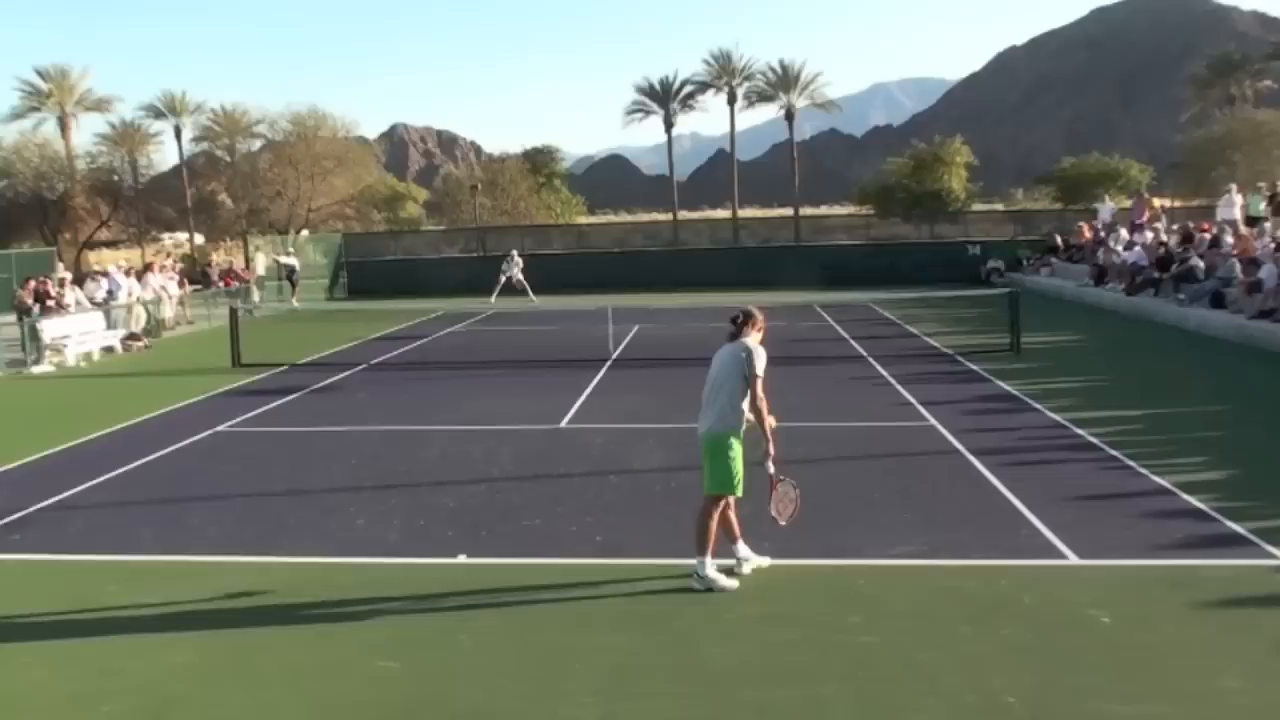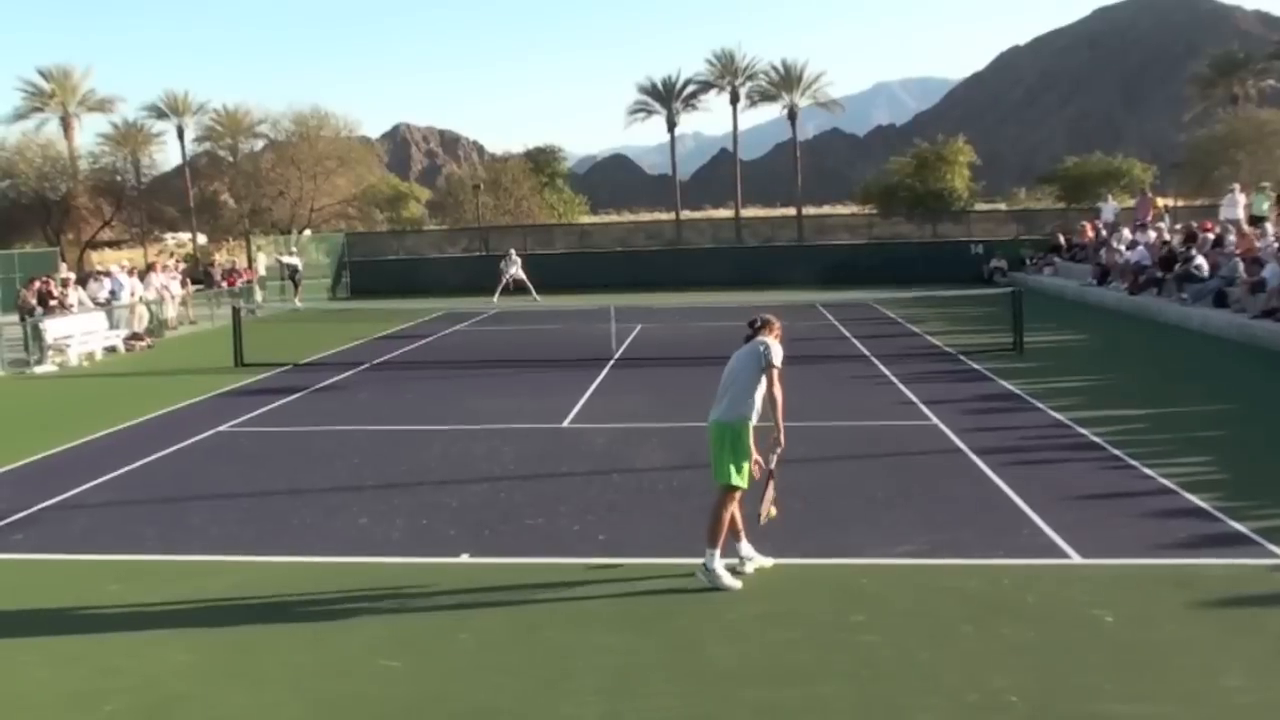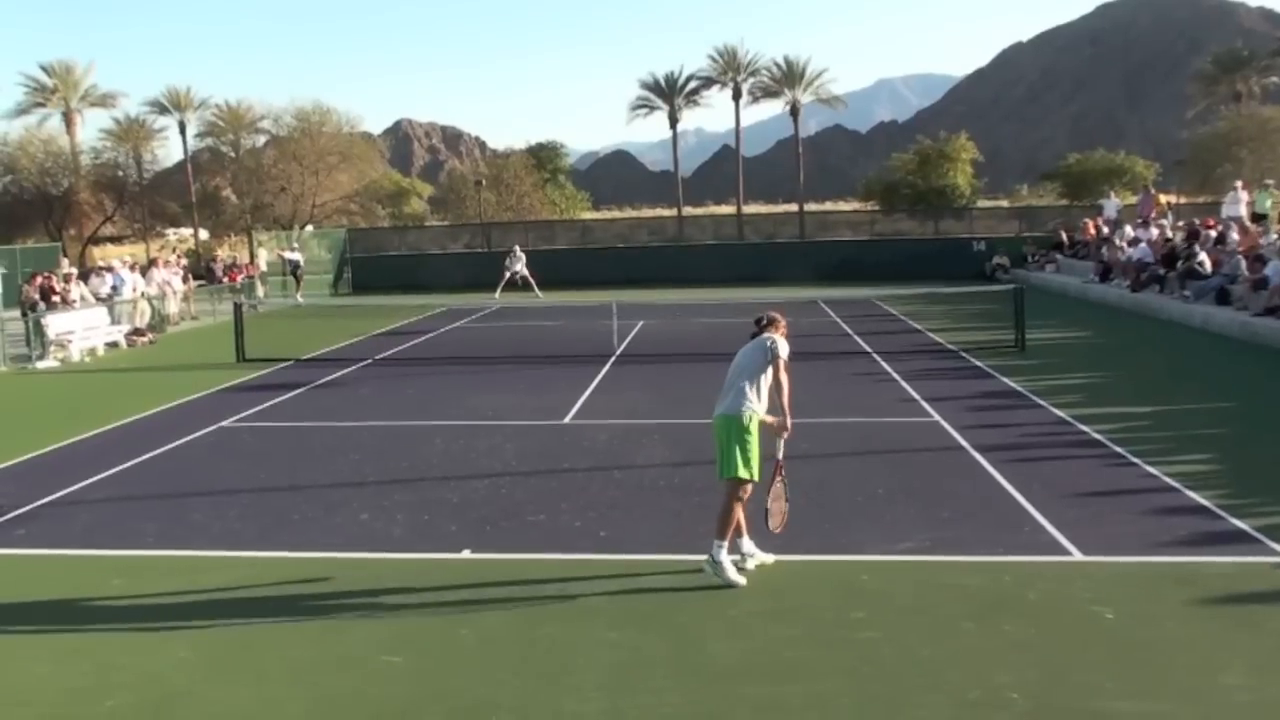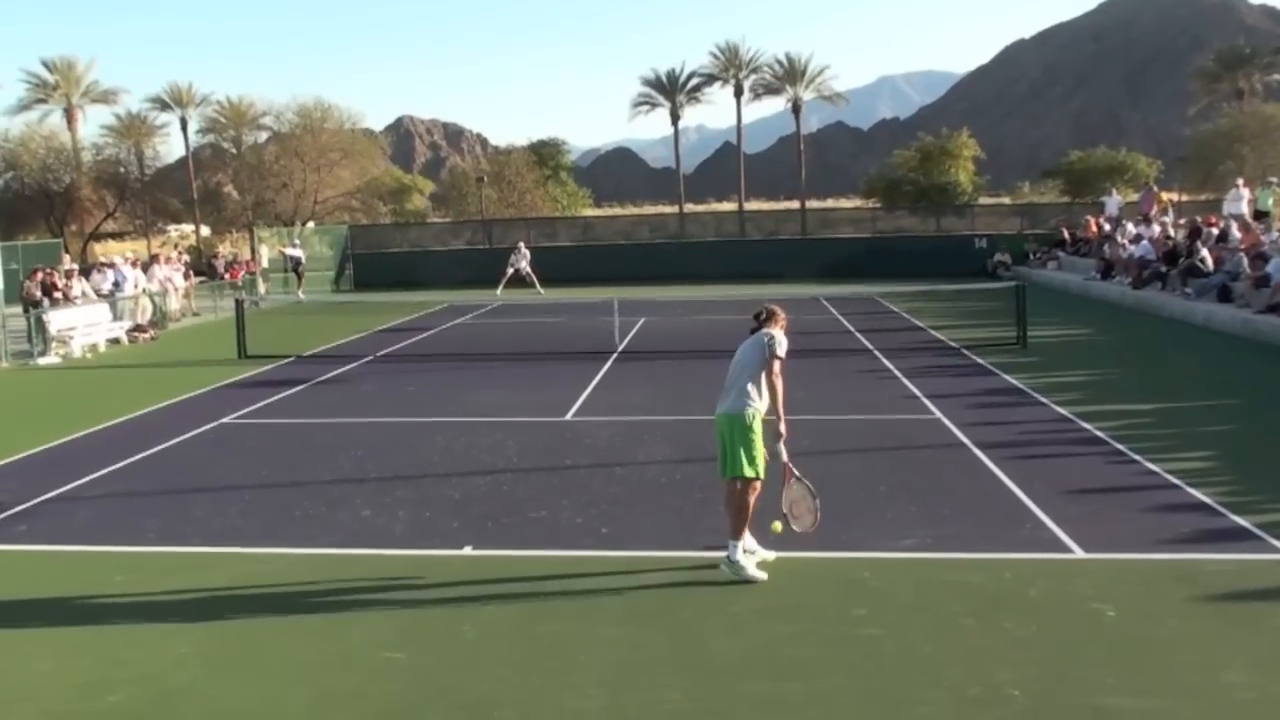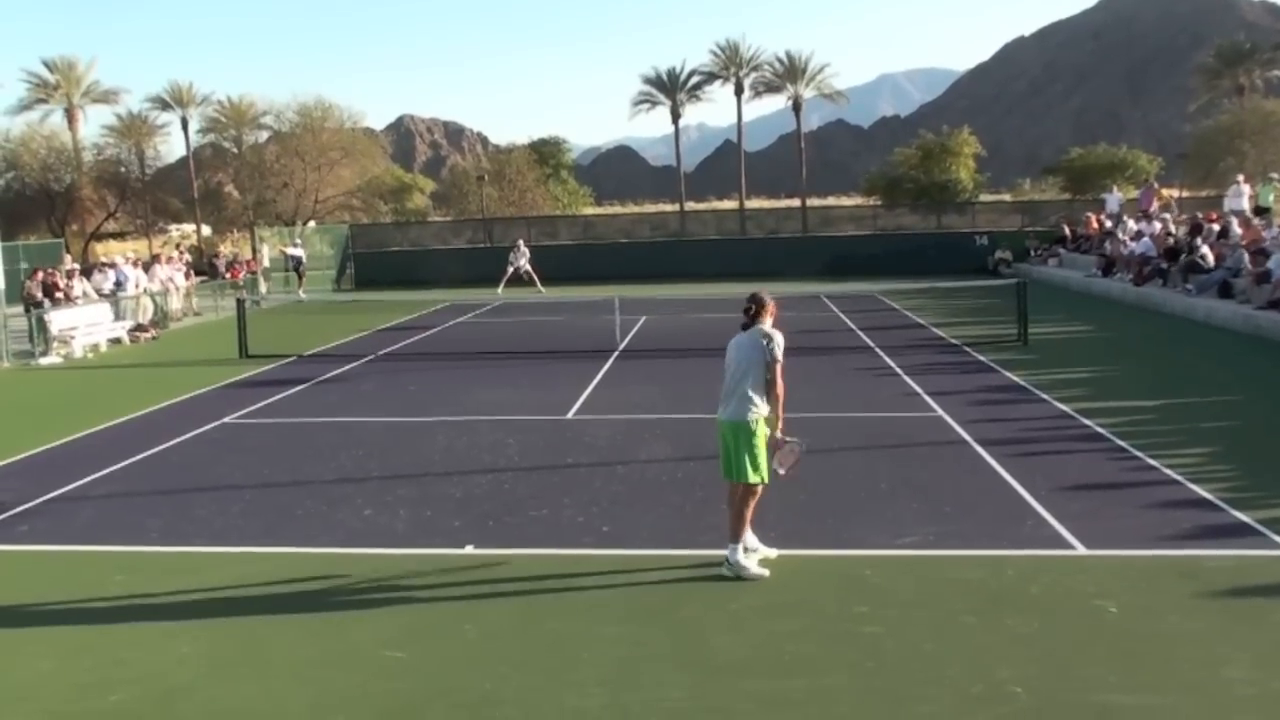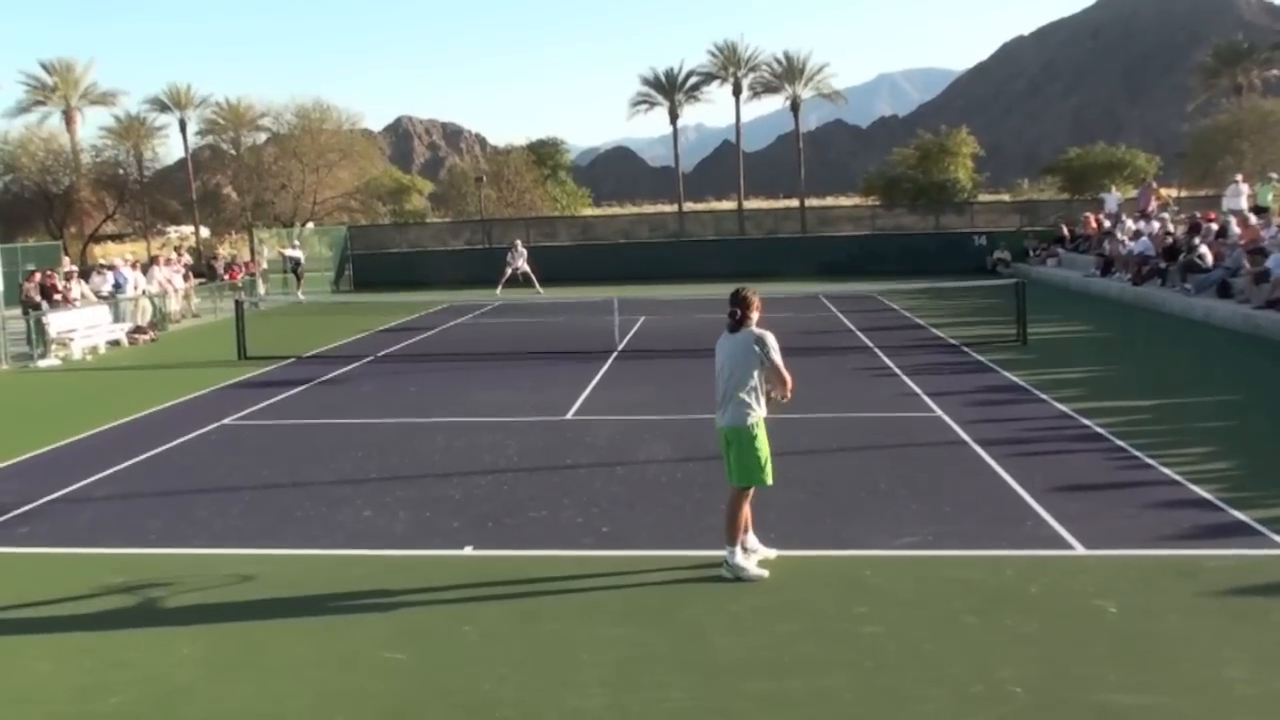
dt=0.3s
person 1, frame 1
left shoulder: (724, 351)
right shoulder: (753, 350)
right elbow: (757, 398)
left wrist: (759, 419)
right wrist: (768, 439)
left hip: (710, 430)
right hip: (724, 433)
left knee: (726, 496)
right knee: (715, 499)
left ankle: (743, 554)
right ankle: (703, 570)
person 1, frame 2
left shoulder: (744, 352)
right shoulder: (770, 347)
right elbow: (773, 388)
left wrist: (752, 451)
right wrist: (779, 429)
left hip: (720, 422)
right hip: (733, 425)
left knee: (732, 491)
right knee: (729, 493)
left ankle: (746, 553)
right ankle: (711, 564)
person 1, frame 3
left shoulder: (750, 348)
right shoulder: (777, 342)
right elbow: (779, 375)
left wrist: (770, 421)
right wrist: (786, 414)
left hip: (723, 416)
right hip: (740, 417)
left knee: (736, 486)
right knee: (741, 487)
left ankle: (746, 550)
right ankle: (718, 555)
person 1, frame 4
left shoulder: (749, 344)
right shoulder: (775, 338)
right elbow: (773, 376)
left wrist: (758, 442)
right wrist: (780, 419)
left hip: (725, 414)
right hip: (742, 415)
left knee: (735, 484)
right knee: (750, 484)
left ankle: (747, 546)
right ankle: (735, 555)
person 1, frame 5
left shoulder: (737, 340)
right shoulder: (771, 336)
right elbow: (776, 384)
right wrist: (778, 420)
left hip: (726, 418)
right hip: (746, 419)
left knee: (738, 486)
right knee: (751, 488)
left ankle: (749, 544)
right ankle: (734, 558)
person 1, frame 6
left shoulder: (723, 340)
right shoulder: (761, 338)
right elbow: (784, 380)
right wrist: (784, 392)
left hip: (726, 421)
right hip: (746, 422)
left knee: (743, 489)
right knee: (742, 491)
left ankle: (749, 545)
right ankle: (733, 559)
